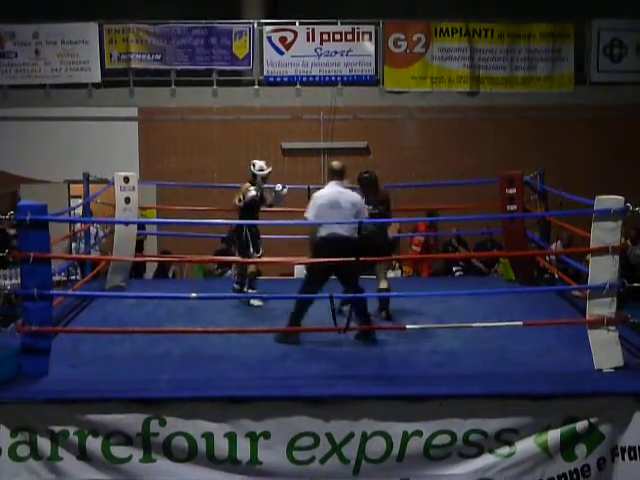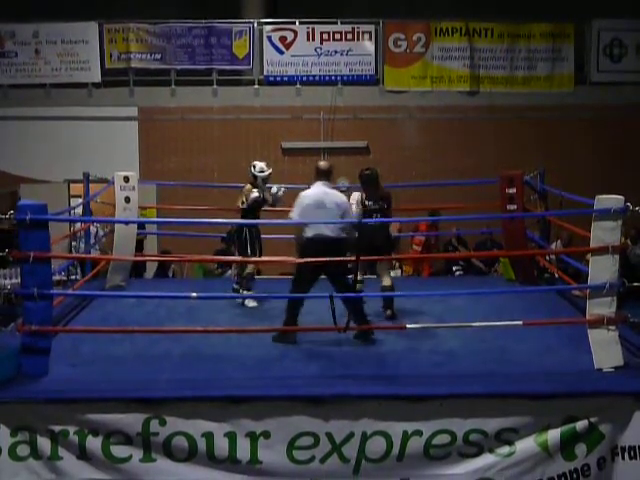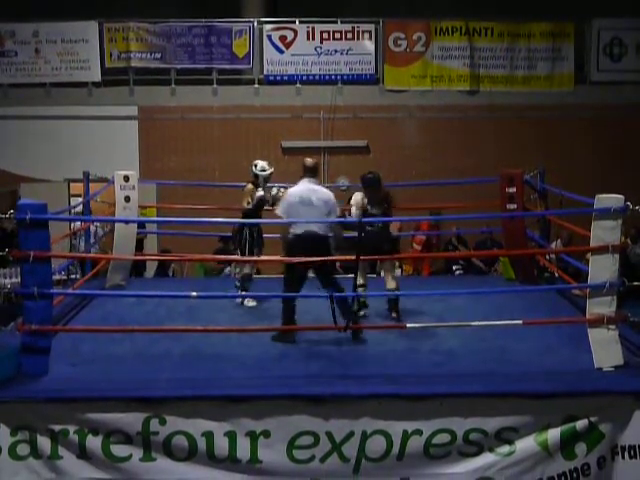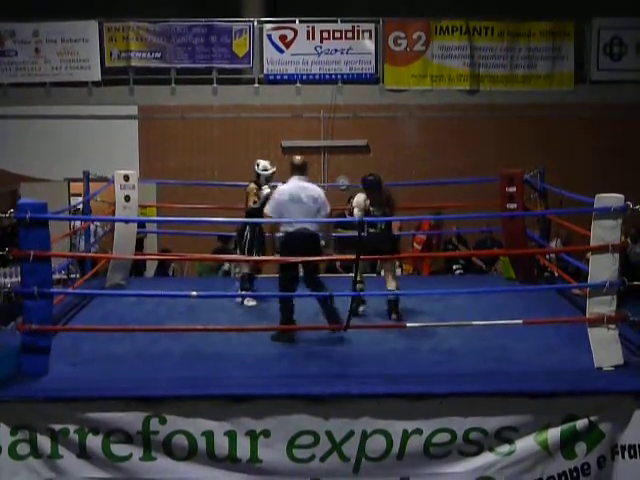
dt=0.1s
person 1, frame 1
left shoulder: (320, 195)
right shoulder: (355, 197)
left elbow: (313, 227)
left wrist: (312, 249)
right wrist: (356, 247)
left hip: (326, 245)
right hip: (348, 245)
left knee: (309, 288)
right knee: (354, 288)
left ankle: (292, 330)
right ankle: (367, 330)
person 1, frame 2
left shoulder: (305, 196)
right shoulder: (340, 198)
left elbow: (298, 227)
right elbow: (348, 228)
left wrist: (299, 248)
right wrist: (348, 247)
left hip: (311, 246)
right hip: (333, 247)
left knee: (298, 289)
right knee: (345, 288)
left ankle: (288, 331)
right ankle: (364, 328)
person 1, frame 3
left shoulder: (291, 193)
right shoulder: (327, 194)
left elbow: (284, 223)
right elbow: (335, 225)
left wrist: (285, 246)
left hip: (299, 243)
right hip: (320, 243)
left knee: (291, 287)
right knee: (332, 285)
left ankle: (288, 331)
right ankle: (353, 324)
person 1, frame 4
left shoulder: (281, 191)
right shoulder: (317, 191)
left elbow: (272, 221)
right elbow: (325, 222)
left wrist: (271, 243)
right wrist: (326, 242)
left hip: (291, 240)
right hip: (311, 240)
left knee: (287, 286)
right knee: (315, 282)
left ankle: (287, 330)
right ankle: (333, 318)
person 2, frame 1
right shoulder: (384, 197)
right elbow: (388, 220)
left hip: (363, 239)
right hip: (381, 240)
right knee: (382, 276)
left ankle: (345, 302)
right ankle: (384, 310)
person 2, frame 2
left shoulder: (359, 196)
right shoulder: (385, 195)
left elbow: (356, 217)
right elbow: (389, 216)
left wrist: (355, 202)
left hip: (364, 236)
right hip: (382, 237)
left knee: (359, 270)
right knee: (385, 274)
right ankle: (388, 307)
person 2, frame 3
left shoulder: (360, 198)
right shoulder: (386, 197)
left elbow: (356, 218)
right elbow: (390, 217)
left wrist: (357, 204)
left hip: (367, 240)
right hip: (385, 240)
left knee: (360, 274)
right knee: (390, 276)
left ankle: (361, 306)
right ankle: (393, 310)
person 2, frame 4
left shoulder: (362, 198)
right shoulder: (388, 198)
left elbow: (358, 220)
right elbow: (392, 217)
left wrist: (358, 206)
left hip: (368, 241)
right hip: (387, 241)
left knee: (358, 270)
right knee: (390, 277)
left ankle: (359, 303)
right ankle: (393, 311)
person 3, frame 1
left shoulder: (260, 188)
right shoulder: (247, 187)
left elbow: (270, 203)
right elbow: (236, 204)
left wrist: (278, 195)
right wrist: (246, 199)
left hip: (252, 226)
right hip: (245, 227)
left knee: (244, 259)
right knee: (254, 258)
left ankle: (238, 289)
right ankle: (250, 294)
person 3, frame 2
left shoulder: (262, 189)
right shoulder: (248, 188)
left elbow: (271, 203)
right elbow: (239, 206)
left wrist: (276, 196)
right wrist: (250, 200)
left hip: (253, 228)
right hip: (246, 229)
left knee: (245, 260)
right knee: (252, 260)
left ankle: (237, 290)
right ankle: (245, 295)
person 3, frame 3
left shoulder: (262, 188)
right shoulder: (250, 188)
left elbow: (269, 203)
right elbow: (245, 208)
left wrist: (275, 197)
right wrist: (255, 201)
left hip: (255, 227)
right hip: (247, 228)
left knee: (248, 259)
right knee: (249, 260)
left ankle: (240, 287)
right ankle: (243, 295)
person 3, frame 4
left shoulder: (264, 187)
right shoulder: (252, 187)
right elbow: (250, 208)
right wrist: (262, 198)
left hip: (257, 226)
right hip: (249, 227)
right knee: (248, 259)
left ankle: (248, 287)
right ankle: (243, 294)
